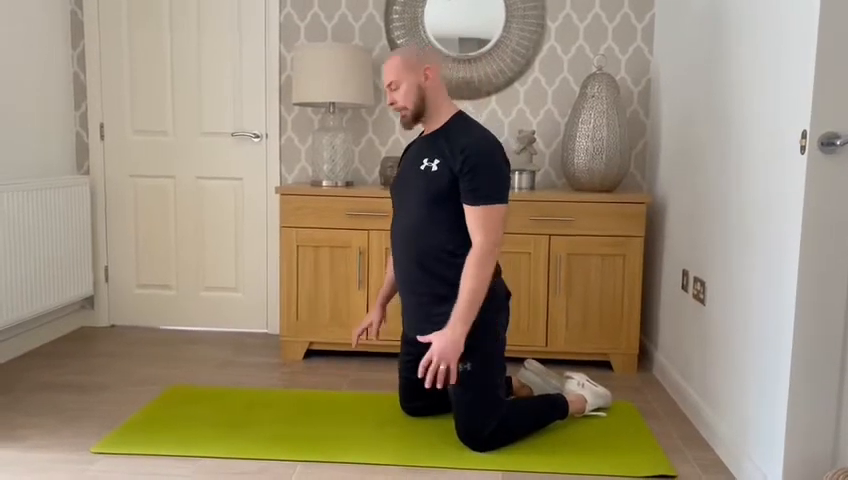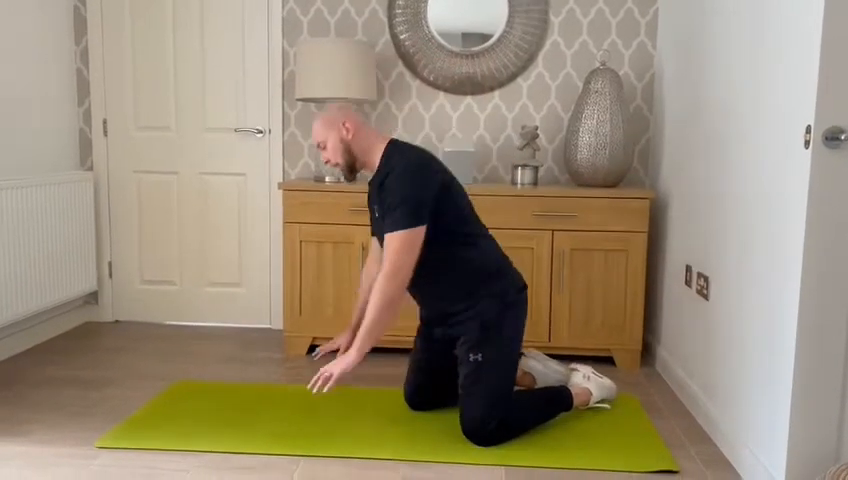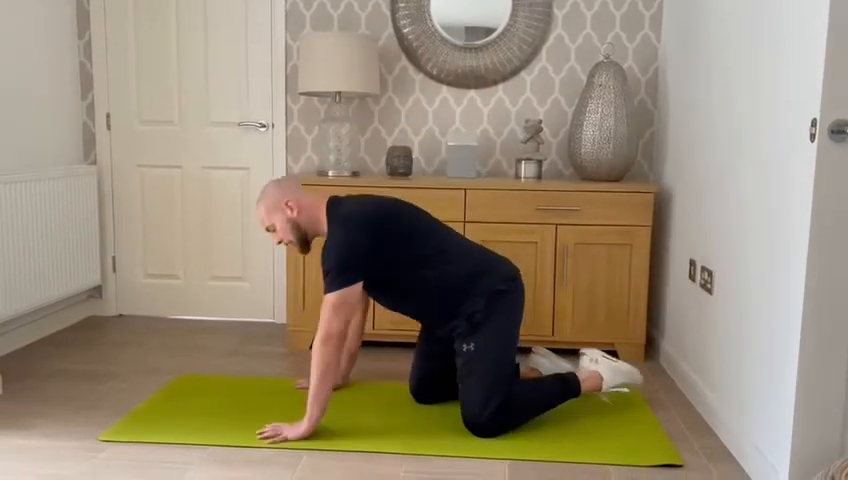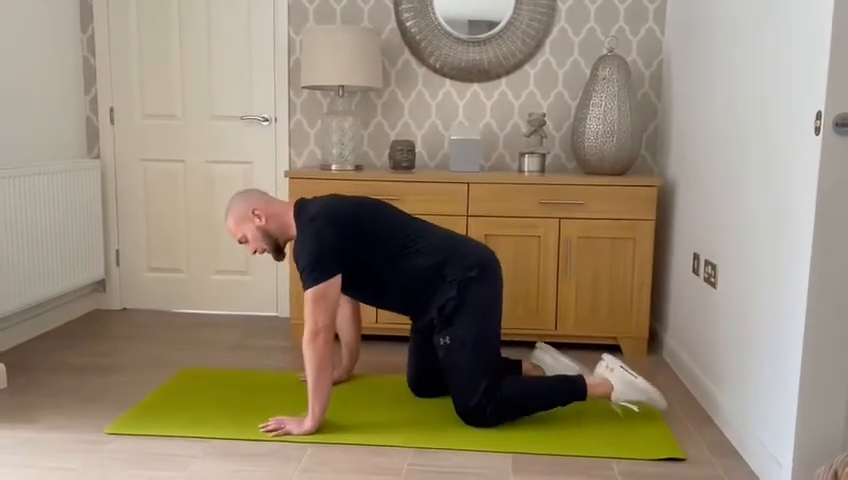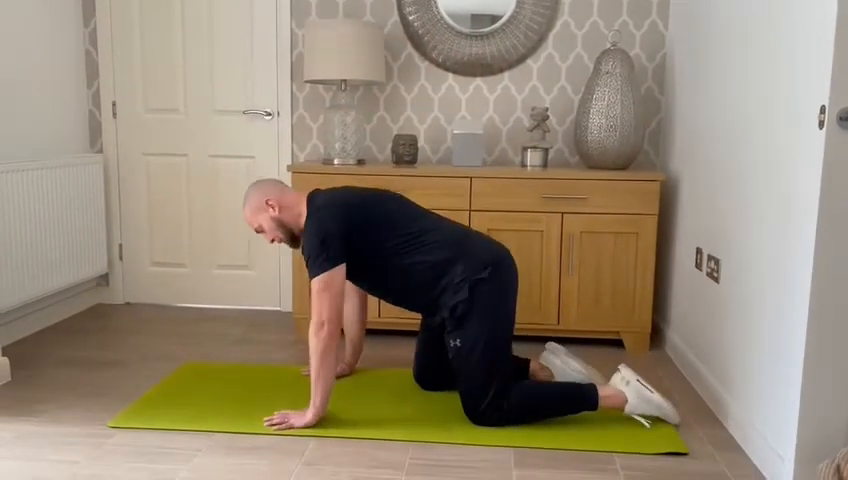
dt=0.4s
person 1, frame 1
left shoulder: (476, 147)
right shoulder: (415, 150)
left elbow: (484, 247)
left wrist: (457, 330)
right wrist: (380, 304)
left hip: (462, 319)
right hip: (421, 317)
left knee: (479, 434)
right knee: (415, 404)
left ankle: (575, 399)
right ankle: (518, 384)
person 1, frame 2
left shoulder: (406, 172)
right shoulder: (381, 182)
left elbow: (395, 273)
right elbow: (378, 264)
left wrist: (357, 352)
right wrist: (351, 331)
left hip: (488, 307)
right hip: (443, 311)
left knee: (481, 428)
right knee: (419, 398)
left ankle: (580, 391)
right ankle: (520, 370)
person 1, frame 3
left shoulder: (345, 233)
right shoulder: (349, 220)
left elbow: (331, 336)
right elbow: (352, 315)
left wrist: (307, 423)
right wrist: (340, 374)
left hip: (488, 302)
right hip: (453, 307)
left knee: (483, 418)
right knee: (424, 390)
left ankle: (592, 377)
right ankle: (530, 372)
person 1, frame 4
left shoulder: (313, 234)
right shoulder: (321, 220)
left elbow: (318, 332)
right elbow: (346, 302)
left wrist: (311, 419)
right wrist: (345, 368)
left hip: (466, 285)
right hip: (449, 286)
left knee: (478, 407)
right knee: (424, 384)
left ankle: (605, 383)
right ankle: (536, 367)
person 1, frame 5
left shoulder: (320, 224)
right shoulder: (336, 213)
left elbow: (324, 323)
right elbow: (354, 294)
left wrist: (313, 412)
right wrist: (348, 362)
left hip: (477, 283)
right hip: (471, 276)
left knee: (486, 407)
right knee: (429, 376)
left ankle: (618, 394)
right ankle: (544, 368)
